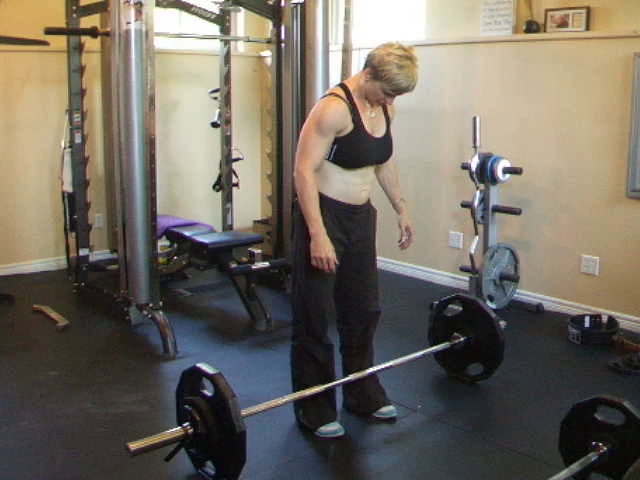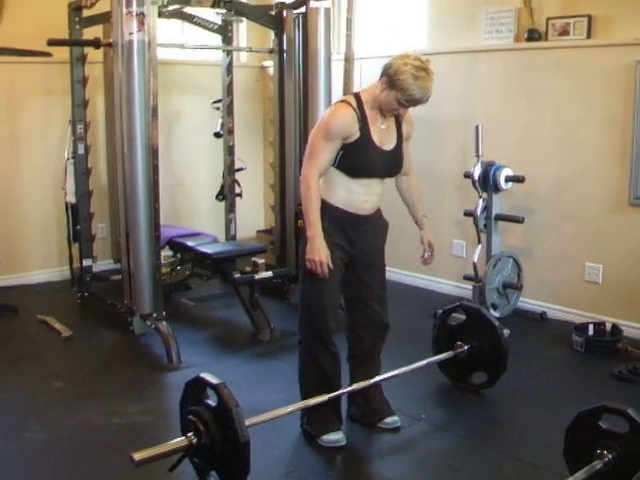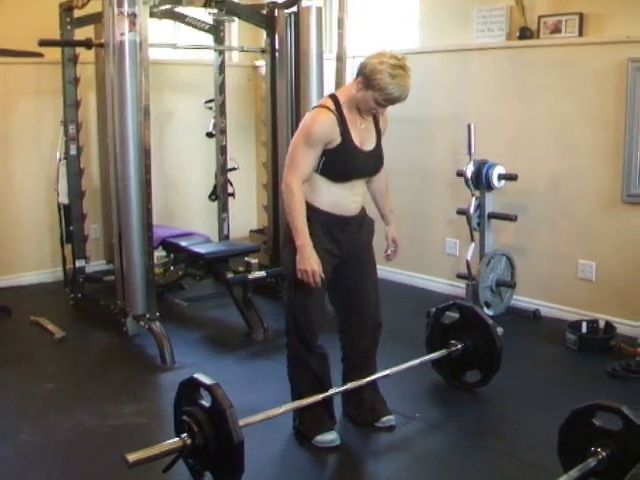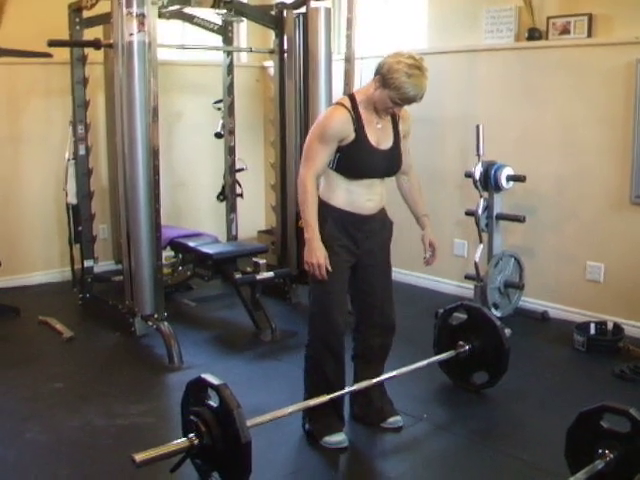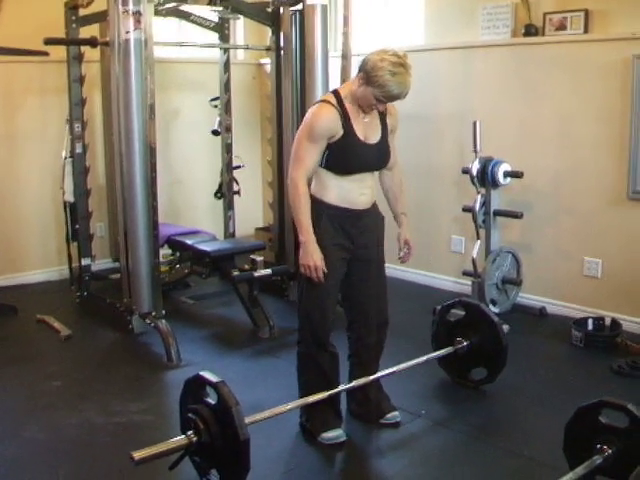
dt=0.5s
person 1, frame 1
left shoulder: (385, 107)
right shoulder: (334, 108)
right elbow: (303, 172)
left wrist: (401, 209)
right wrist: (318, 235)
left hip: (360, 218)
right hip: (324, 216)
left knee: (364, 310)
right knee: (315, 316)
left ankle: (363, 394)
right ankle: (314, 408)
person 1, frame 2
left shoulder: (402, 123)
right shoulder: (343, 115)
left elbow: (405, 175)
right elbow: (309, 175)
left wrist: (423, 225)
right wrist: (315, 238)
left hip: (370, 227)
right hip: (330, 225)
left knee: (372, 320)
right knee: (320, 324)
left ankle: (367, 403)
right ankle: (320, 417)
person 1, frame 3
left shoulder: (377, 119)
right shoulder: (323, 120)
right elbow: (292, 183)
left wrist: (389, 221)
right wrist: (304, 247)
left hip: (357, 229)
right hip: (317, 229)
left knee: (365, 320)
right knee: (307, 326)
left ankle: (364, 404)
right ankle: (313, 417)
person 1, frame 4
left shoulder: (400, 121)
right shoulder: (339, 117)
left elbow: (406, 174)
right elbow: (307, 178)
left wrist: (424, 224)
right wrist: (312, 240)
left hip: (375, 228)
right hip: (334, 228)
left knee: (379, 321)
right knee: (328, 326)
left ankle: (370, 402)
right ankle: (322, 418)
person 1, frame 5
left shoulder: (387, 115)
right shoulder: (325, 115)
right elbow: (297, 178)
left wrist: (402, 222)
right wrist: (307, 241)
left hip: (368, 224)
right hip: (327, 224)
left knee: (372, 317)
right knee: (319, 323)
left ankle: (367, 399)
right ankle: (319, 414)
